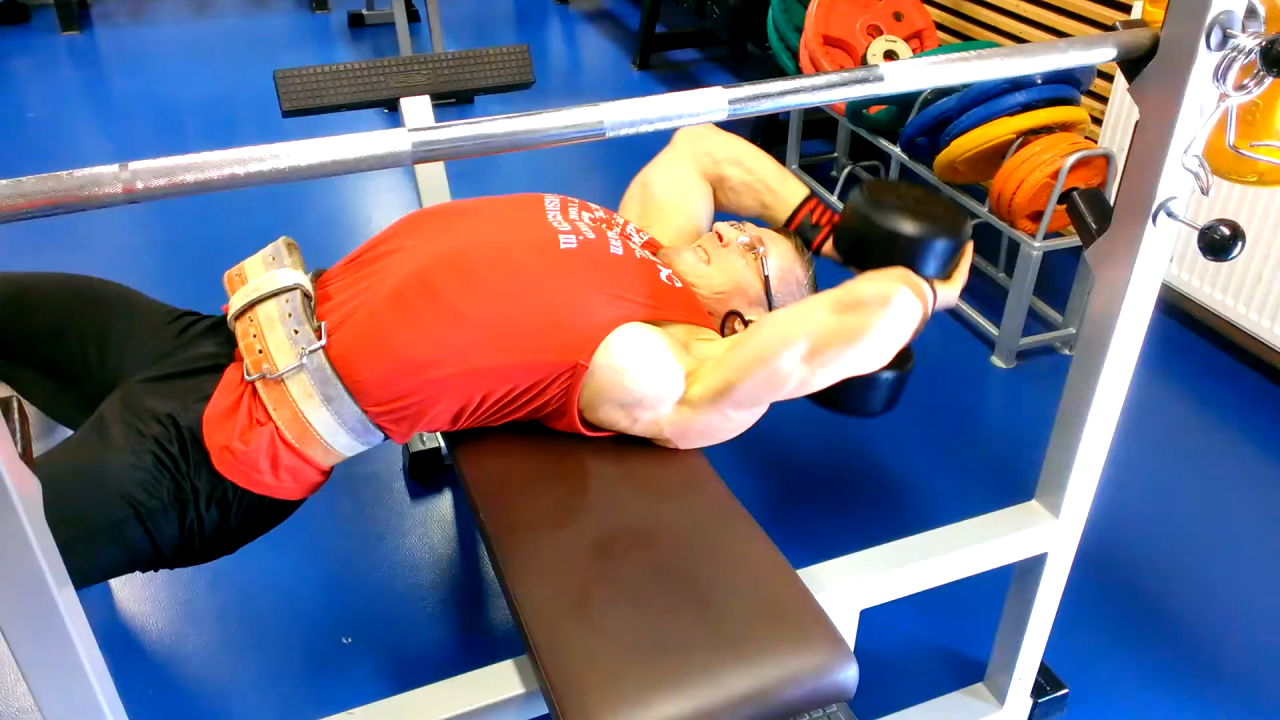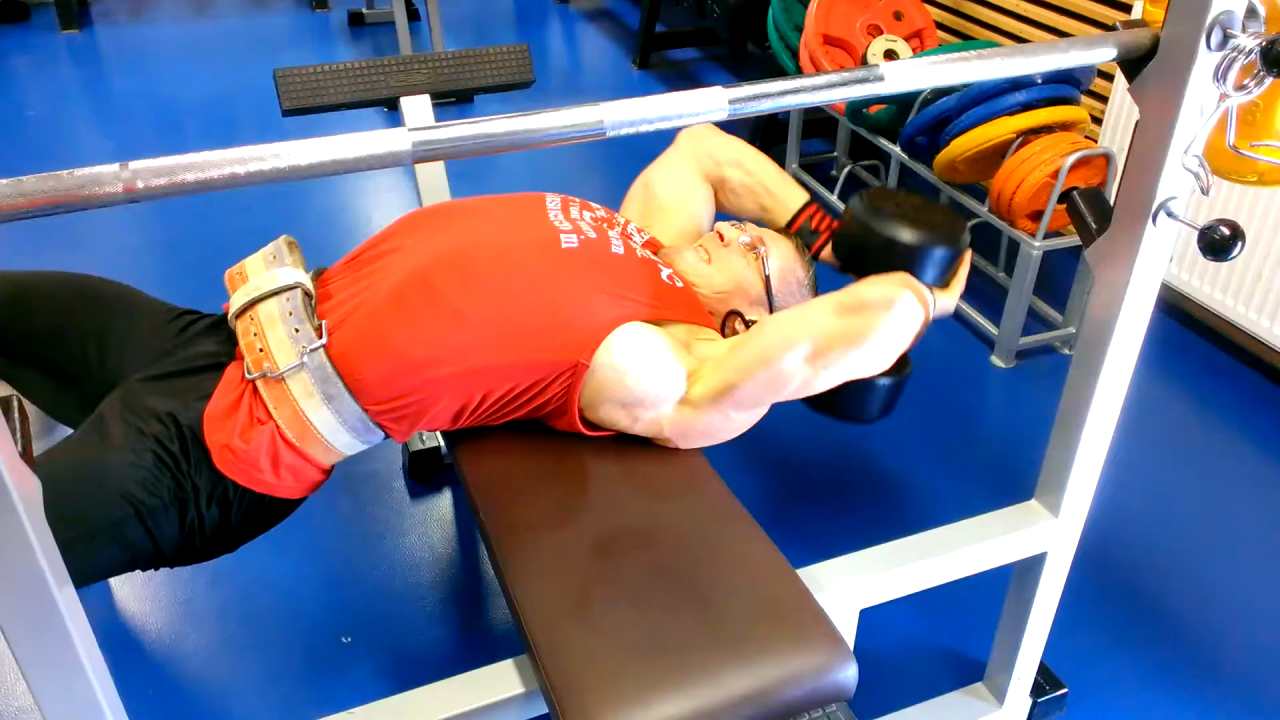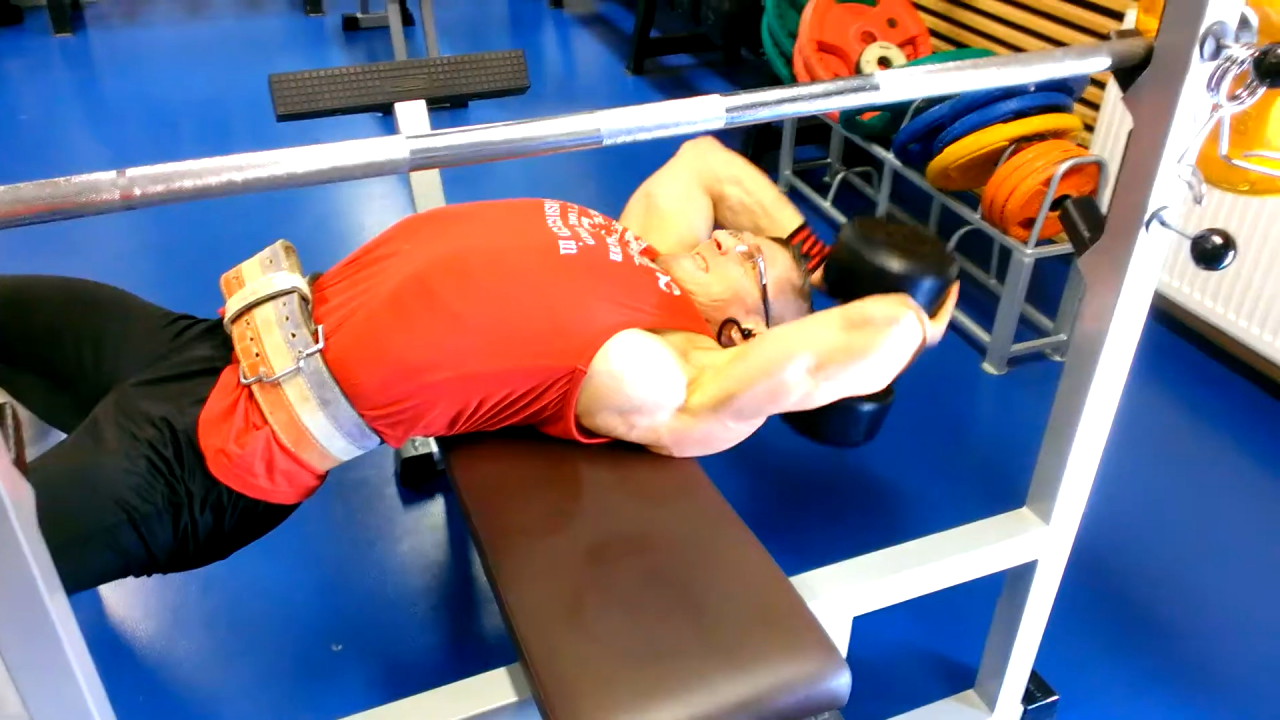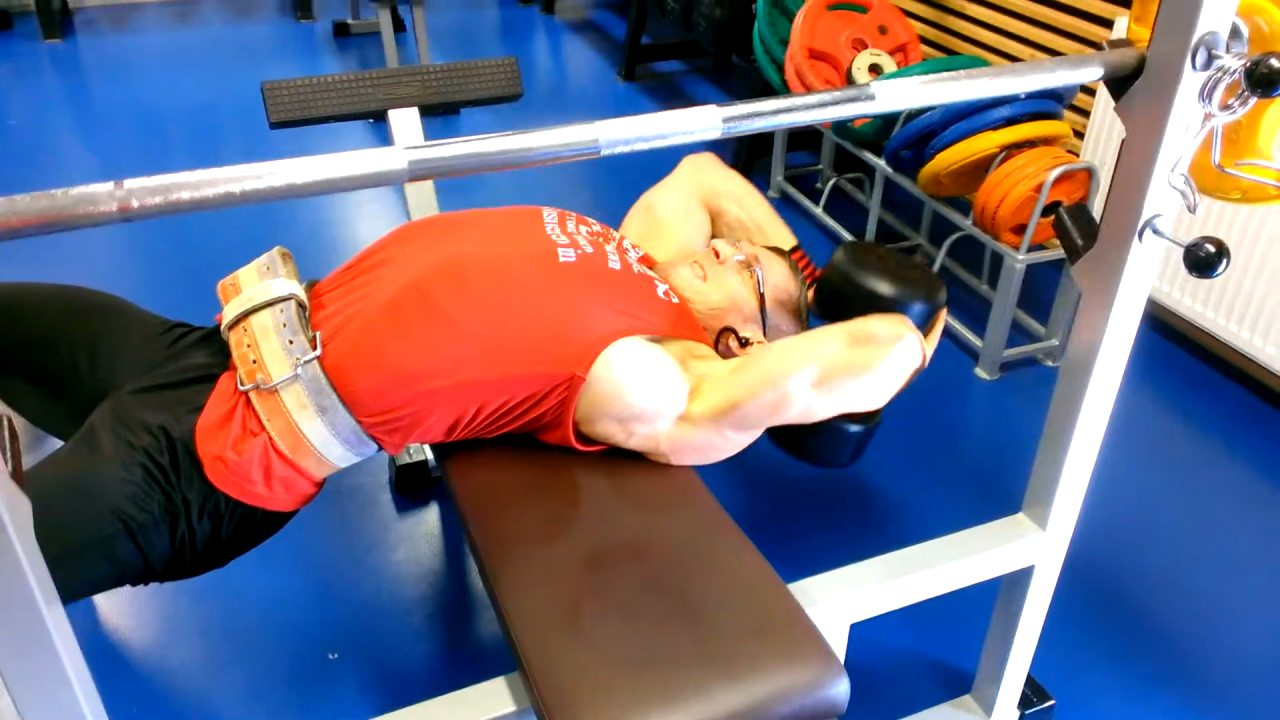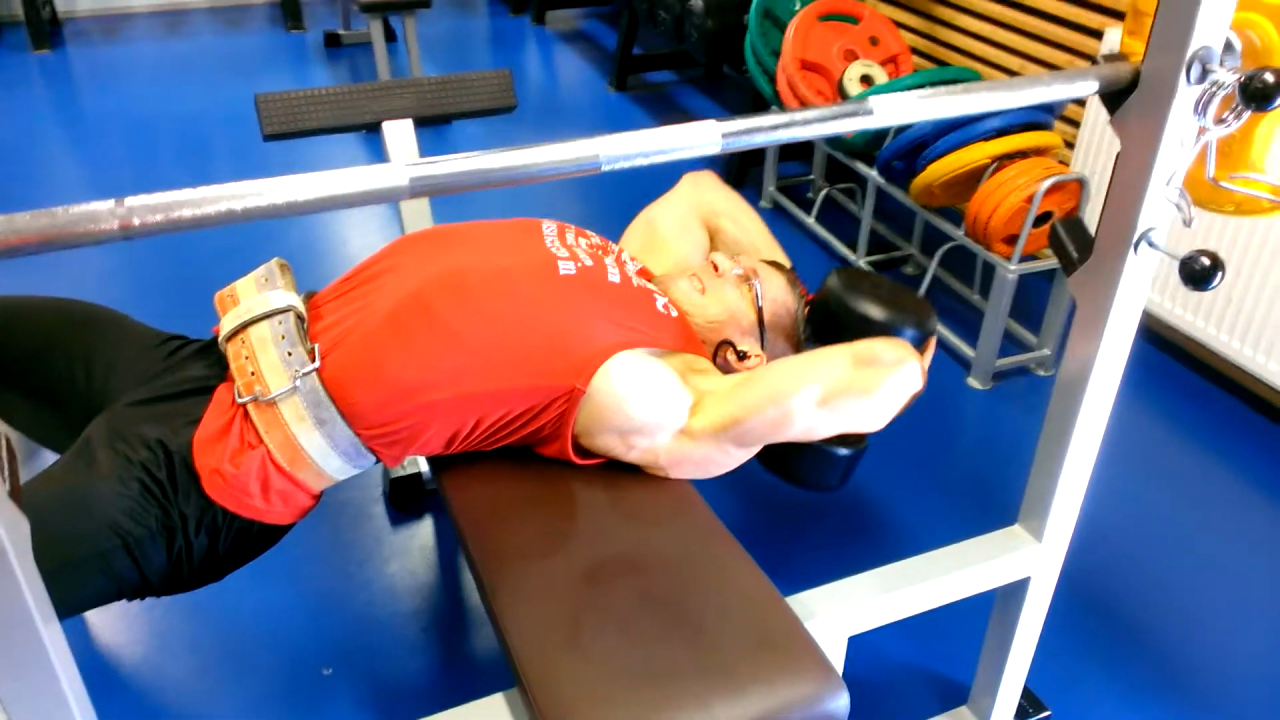
dt=0.1s
person 1, frame 1
left shoulder: (662, 375)
right shoulder: (658, 246)
left elbow: (880, 310)
right elbow: (701, 143)
left wrist: (925, 290)
right wrist: (827, 227)
person 1, frame 2
left shoulder: (662, 375)
right shoulder: (660, 247)
left elbow: (881, 313)
right elbow: (705, 145)
left wrist: (926, 295)
right wrist: (831, 231)
person 1, frame 3
left shoulder: (660, 379)
right shoulder: (653, 257)
left elbow: (873, 338)
right elbow: (704, 158)
left wrist: (918, 319)
right wrist: (817, 254)
person 1, frame 4
left shoulder: (659, 387)
right shoulder: (651, 267)
left elbow: (876, 354)
right elbow: (701, 174)
left wrist: (911, 336)
right wrist: (812, 272)
person 1, frame 5
left shoulder: (656, 398)
right shoulder: (649, 278)
left elbow: (883, 374)
right elbow: (701, 190)
left wrist: (847, 344)
right wrist: (803, 294)
